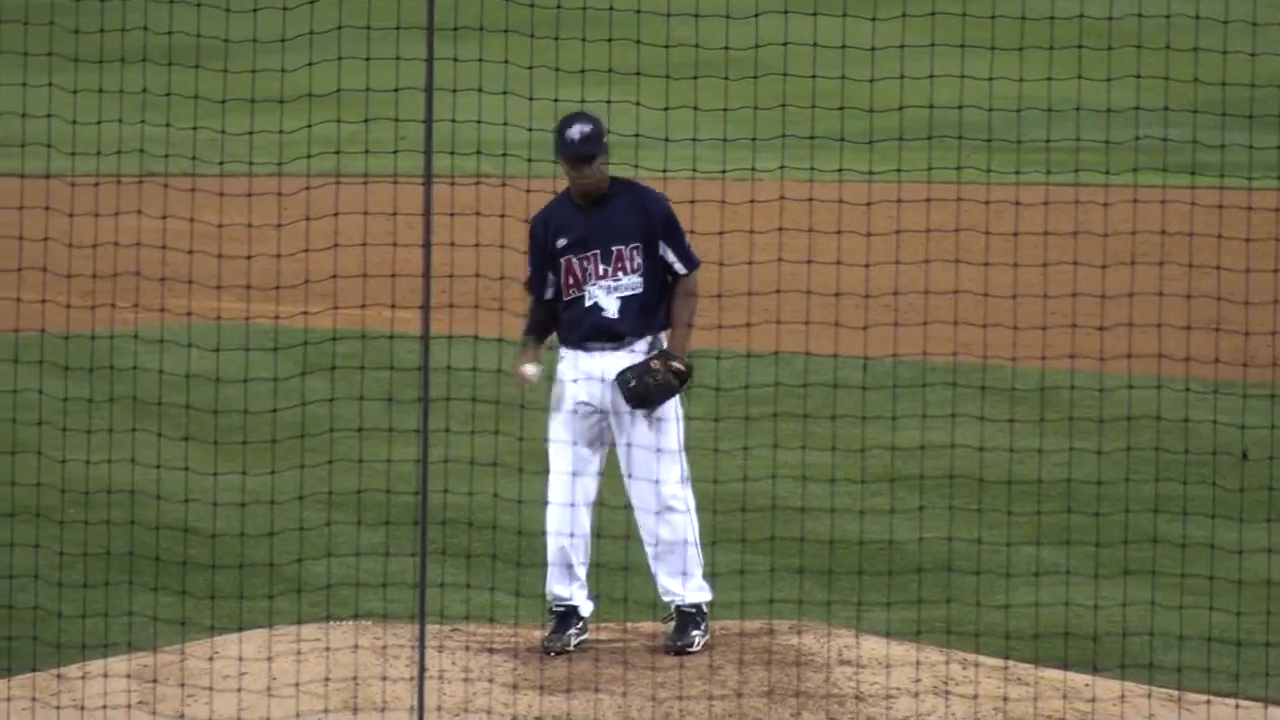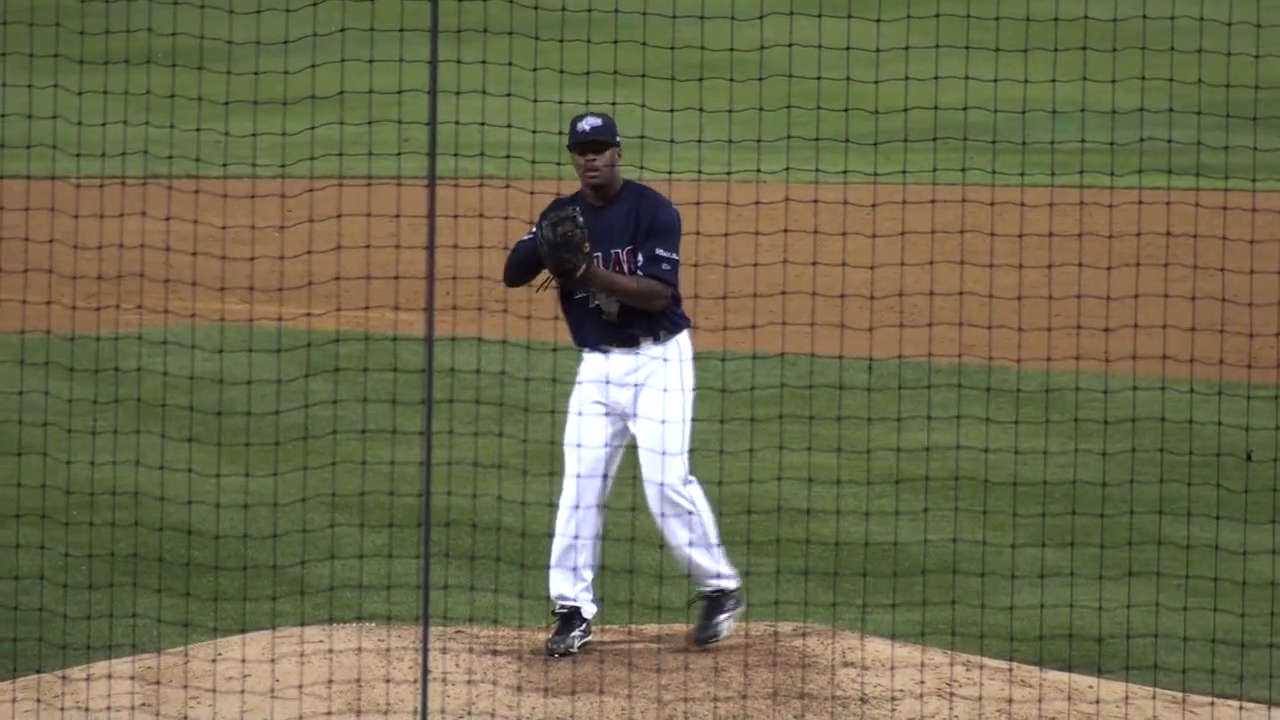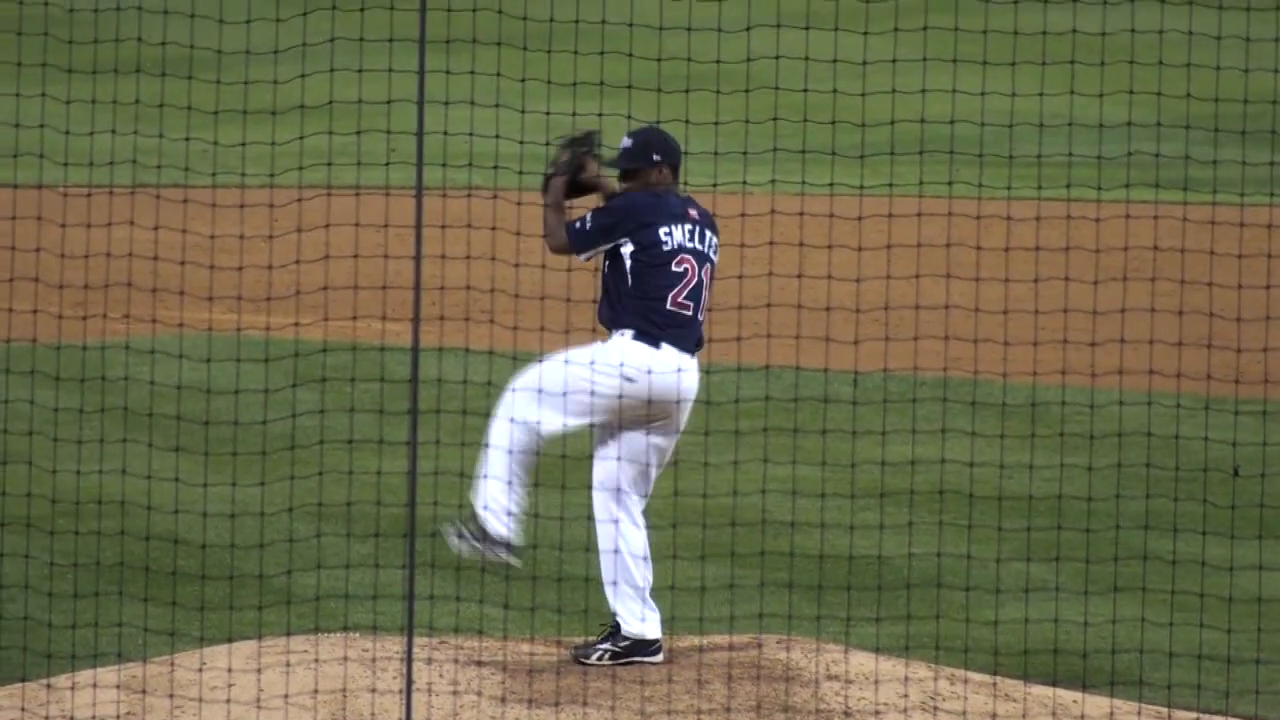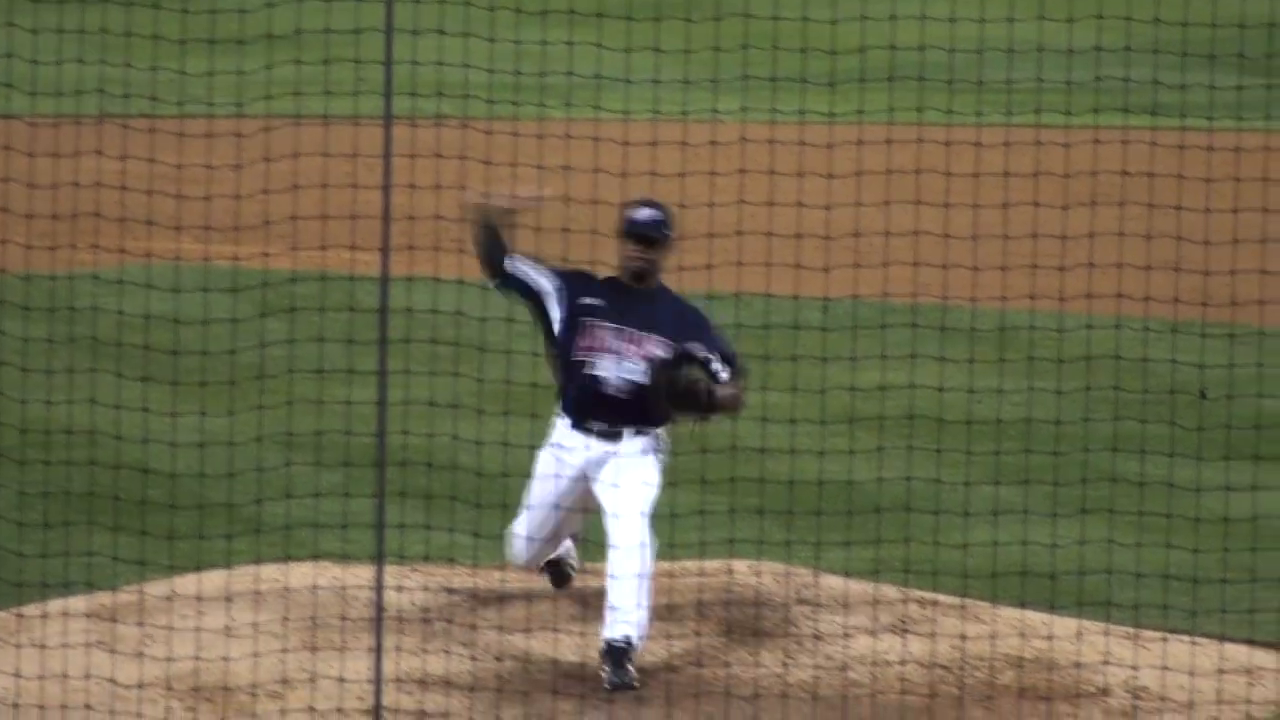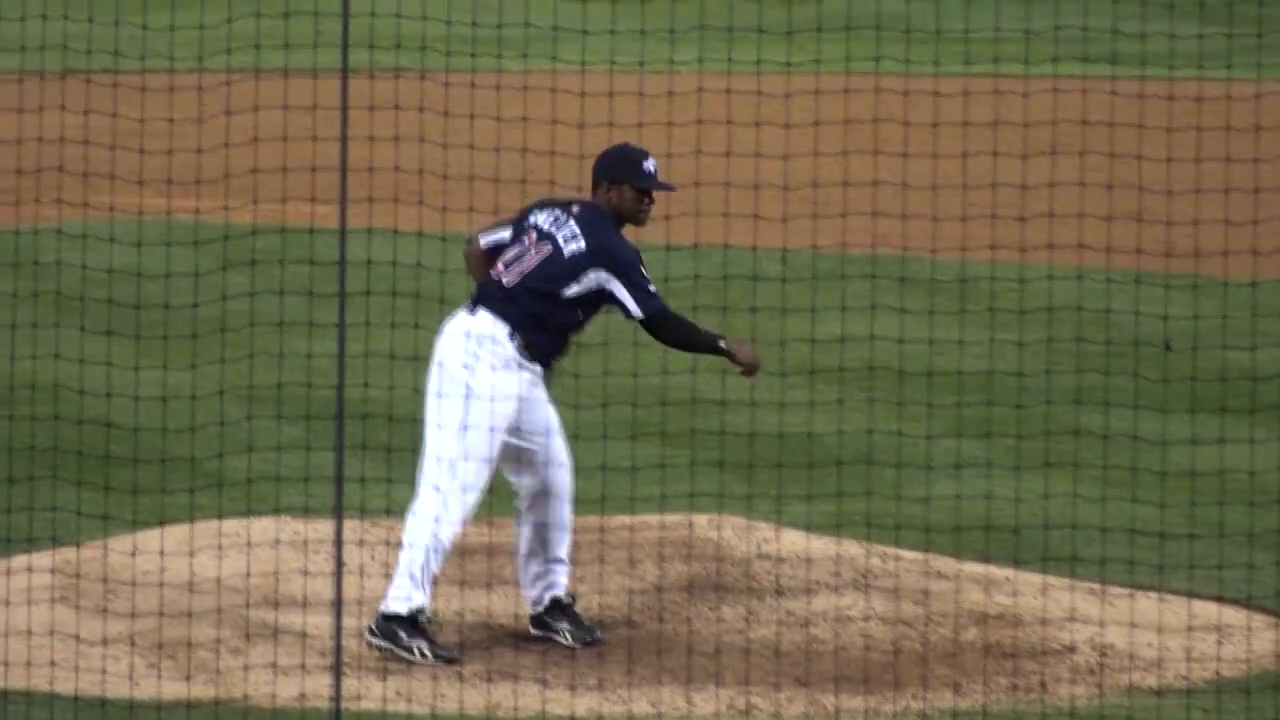
dt=1s
person 1, frame 1
left shoulder: (648, 206)
right shoulder: (547, 224)
left elbow: (685, 280)
right elbow: (544, 301)
left wrist: (677, 349)
right wrist: (530, 343)
left hip: (642, 360)
right hip: (578, 368)
left knee: (662, 488)
right knee: (567, 492)
left ankle: (690, 606)
right ankle: (570, 609)
person 1, frame 2
left shoulder: (653, 209)
right shoulder: (561, 213)
left elbow: (657, 294)
right elbow: (513, 274)
left wrist: (590, 273)
right wrist: (542, 248)
left hip: (659, 359)
right hip: (598, 365)
left knee: (667, 481)
right knee: (580, 487)
left ankle: (720, 587)
right ankle: (574, 610)
person 1, frame 3
left shoulder: (637, 208)
right shoulder: (705, 224)
left elbow: (563, 241)
left wrist: (554, 200)
right wrist: (609, 190)
left hip: (628, 361)
right hip: (680, 376)
left knee: (521, 401)
right knee: (619, 500)
left ankle: (496, 528)
right ankle: (638, 633)
person 1, frame 4
left shoulder: (684, 320)
right shoulder: (576, 290)
left elbow: (731, 392)
right elbow: (498, 267)
left wrist: (700, 397)
right wrist: (488, 225)
left hip: (635, 447)
right hip: (573, 439)
left knee: (630, 532)
right knee: (526, 548)
left ankle: (620, 645)
right ankle: (557, 553)
person 1, frame 5
left shoulder: (547, 211)
right shoulder: (611, 251)
left elbow: (477, 252)
right elbow: (661, 324)
right wrist: (727, 349)
left hip: (513, 362)
right hip: (488, 353)
left knee: (550, 477)
right knee: (452, 484)
left ankle: (548, 603)
right ankle: (398, 618)
